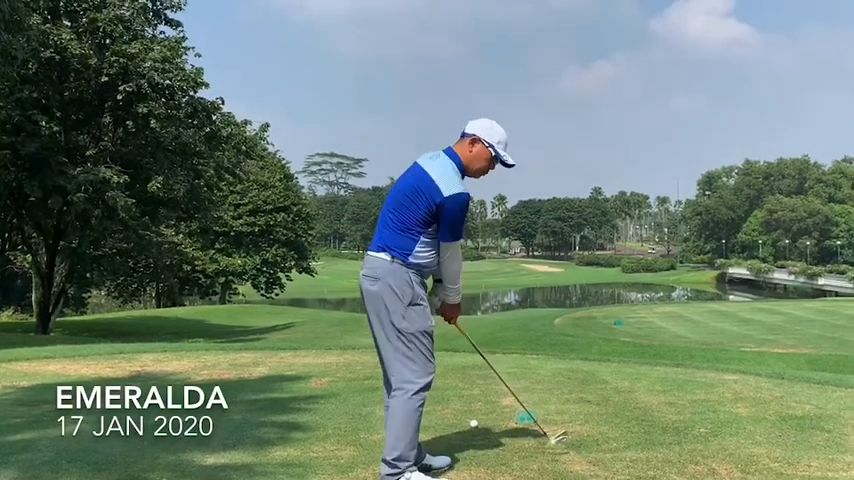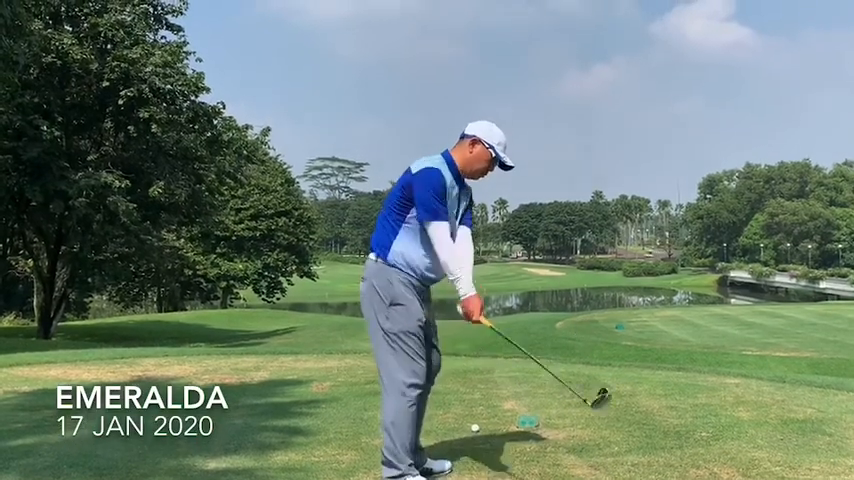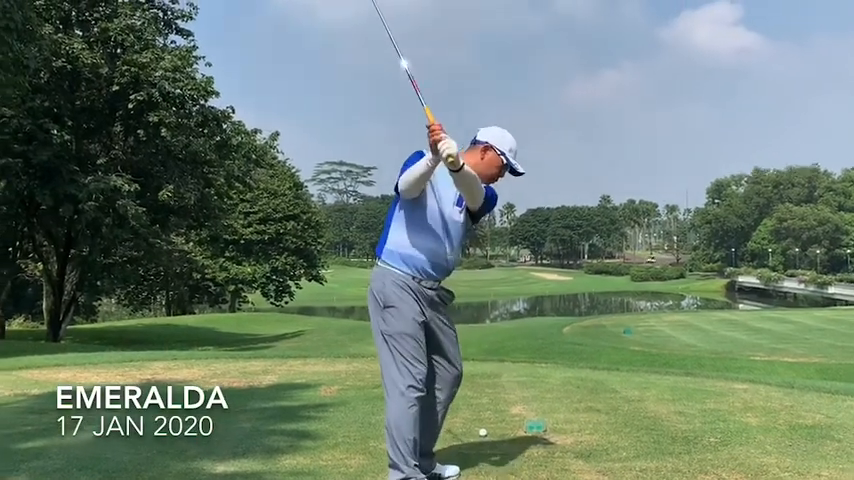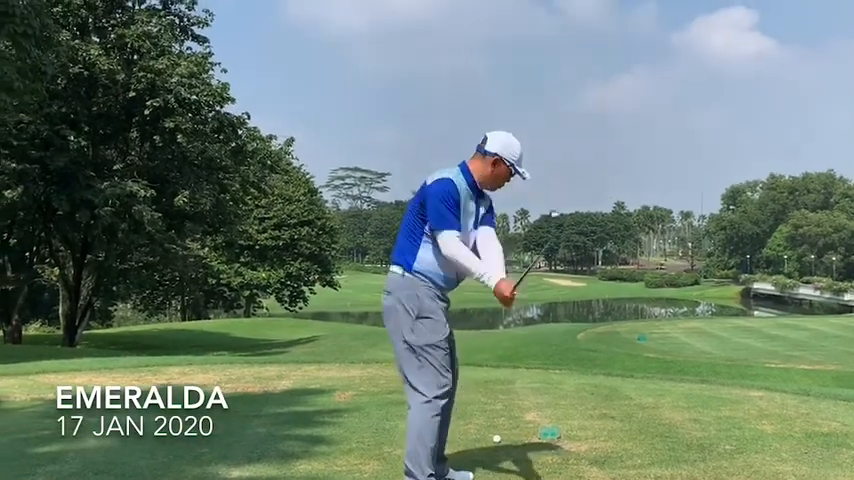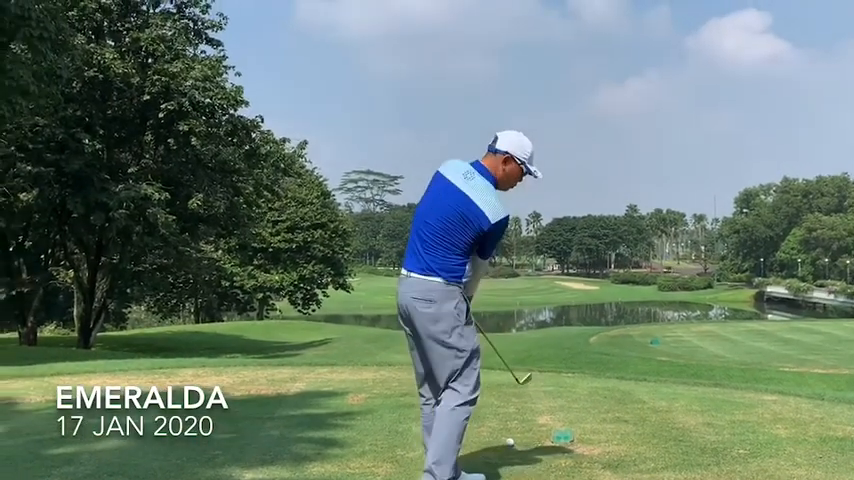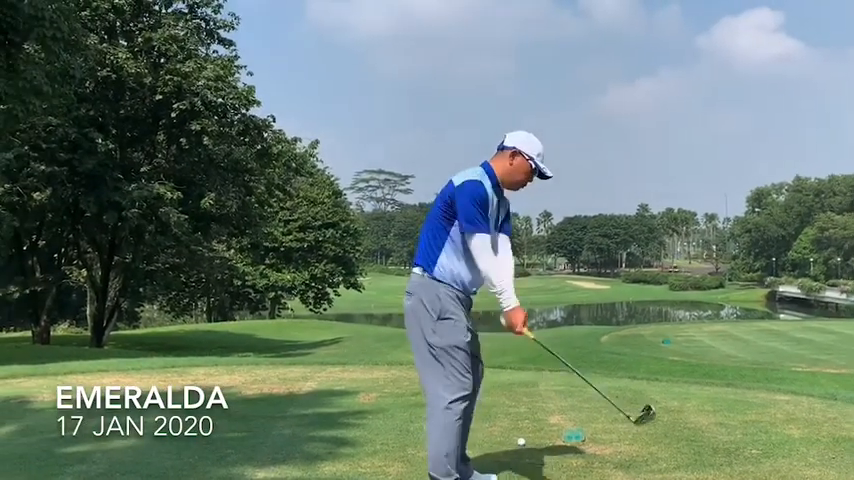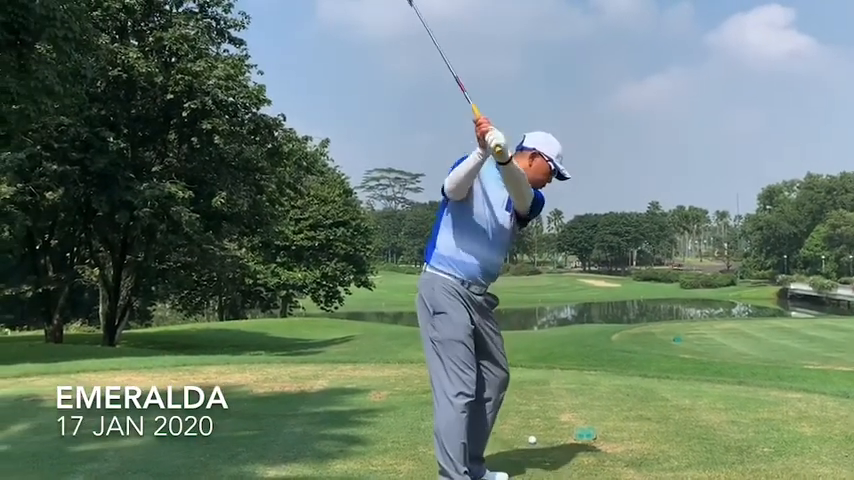
dt=0.4s
person 1, frame 1
left shoulder: (431, 163)
right shoulder: (454, 191)
right elbow: (451, 253)
left wrist: (439, 282)
right wrist: (451, 297)
left hip: (383, 274)
right hip: (397, 278)
left knee: (401, 373)
right knee: (414, 375)
person 1, frame 2
left shoulder: (462, 191)
right shoulder: (430, 173)
left elbow: (463, 242)
right elbow: (439, 239)
left wrist: (468, 289)
right wrist: (466, 292)
left hip: (408, 284)
right hip: (389, 280)
left knee: (425, 370)
right knee: (405, 376)
person 1, frame 3
left shoulder: (483, 193)
right shoulder: (421, 162)
left elbow: (470, 189)
right elbow: (407, 187)
left wrist: (452, 155)
right wrist: (434, 157)
left hip: (432, 290)
right hip: (396, 284)
left knee: (447, 375)
right knee: (407, 381)
person 1, frame 4
left shoulder: (482, 202)
right shoulder: (445, 185)
left elbow: (488, 245)
right elbow: (451, 248)
left wrist: (500, 278)
right wrist: (492, 281)
left hip: (430, 295)
right hip: (413, 293)
left knee: (443, 382)
right knee: (430, 387)
person 1, frame 5
left shoulder: (450, 169)
right shoulder: (494, 213)
right elbow: (479, 265)
right wrist: (466, 298)
left hip: (411, 289)
right hip: (440, 297)
left knee: (435, 390)
right knee: (461, 390)
person 1, frame 6
left shoulder: (500, 204)
right shoulder: (472, 185)
left elbow: (503, 254)
right elbow: (480, 253)
left wrist: (512, 301)
right wrist: (509, 304)
left hip: (446, 295)
right hip: (434, 294)
left knee: (466, 382)
right knee: (451, 390)
person 1, frame 7
left shoulder: (529, 197)
right shoulder: (472, 168)
left elbow: (521, 194)
right elbow: (453, 188)
left wrist: (502, 155)
right wrist: (483, 153)
left hip: (479, 295)
right hip: (444, 288)
left knee: (494, 380)
right knee: (456, 389)
